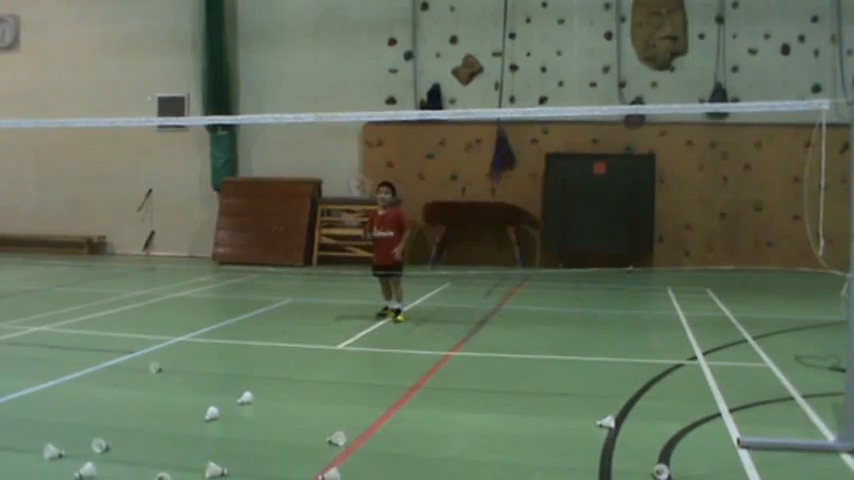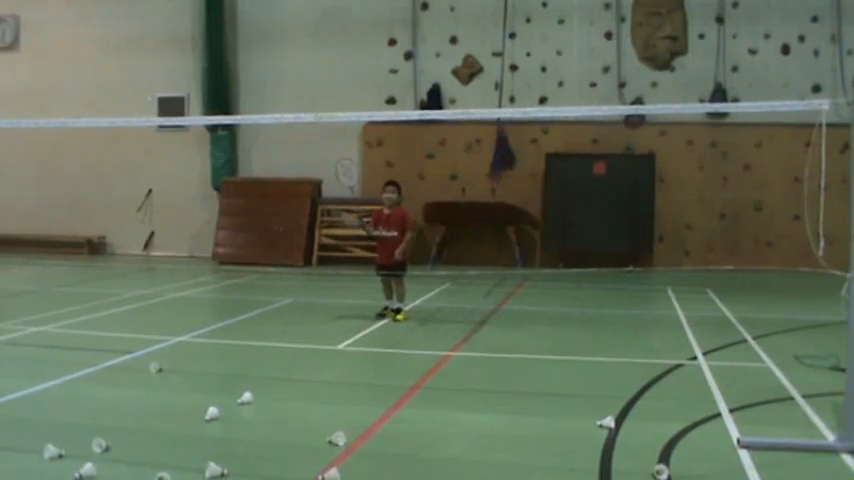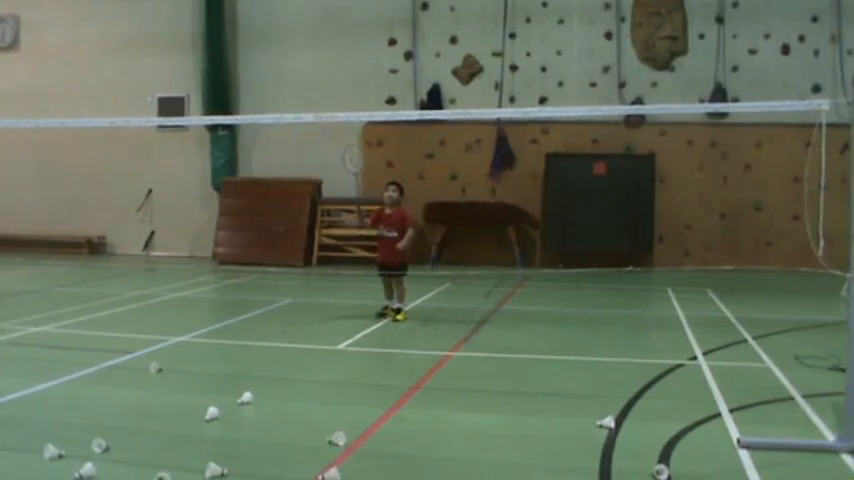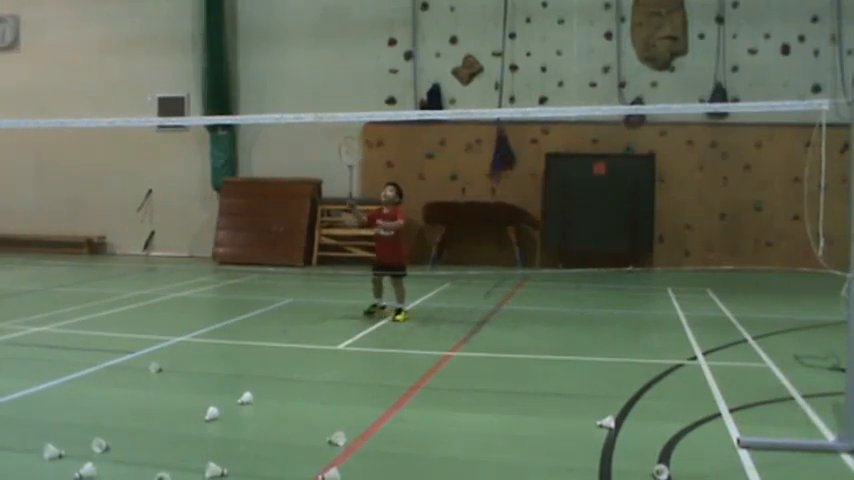
dt=0.4s
person 1, frame 1
left shoulder: (398, 213)
right shoulder: (373, 215)
left elbow: (406, 231)
right elbow: (370, 234)
left wrist: (400, 248)
right wrist: (367, 236)
left hip: (393, 255)
right hip: (379, 256)
left knee: (395, 281)
right knee: (383, 281)
left ankle: (399, 309)
right ankle: (389, 306)
person 1, frame 2
left shoulder: (403, 213)
right shoulder: (378, 214)
left elbow: (409, 232)
right elbow: (372, 231)
left wrist: (401, 249)
right wrist: (367, 229)
left hip: (397, 255)
right hip: (382, 255)
left knee: (398, 281)
right knee: (385, 281)
left ankle: (400, 308)
right ankle: (390, 306)
person 1, frame 3
left shoulder: (403, 213)
right shoulder: (379, 212)
left elbow: (410, 230)
right elbow: (369, 224)
left wrist: (404, 243)
left hip: (398, 255)
right hip: (383, 255)
left knee: (398, 281)
right knee: (385, 281)
left ankle: (400, 309)
right ankle: (390, 306)
person 1, frame 4
left shoulder: (398, 212)
right shoulder: (377, 212)
left elbow: (400, 224)
right elbow: (363, 221)
left wrist: (386, 224)
right wrist: (354, 210)
left hip: (396, 255)
right hip: (381, 255)
left knee: (397, 281)
right knee: (376, 279)
left ankle: (401, 309)
right ankle: (378, 304)
